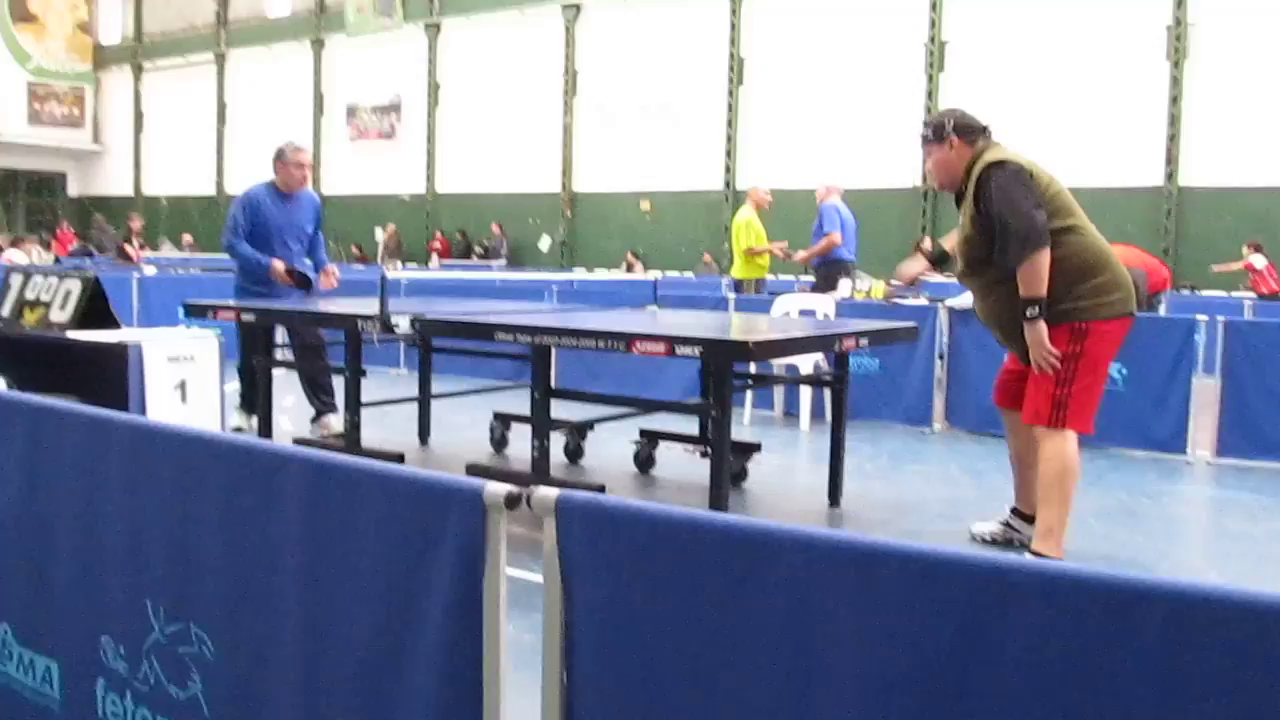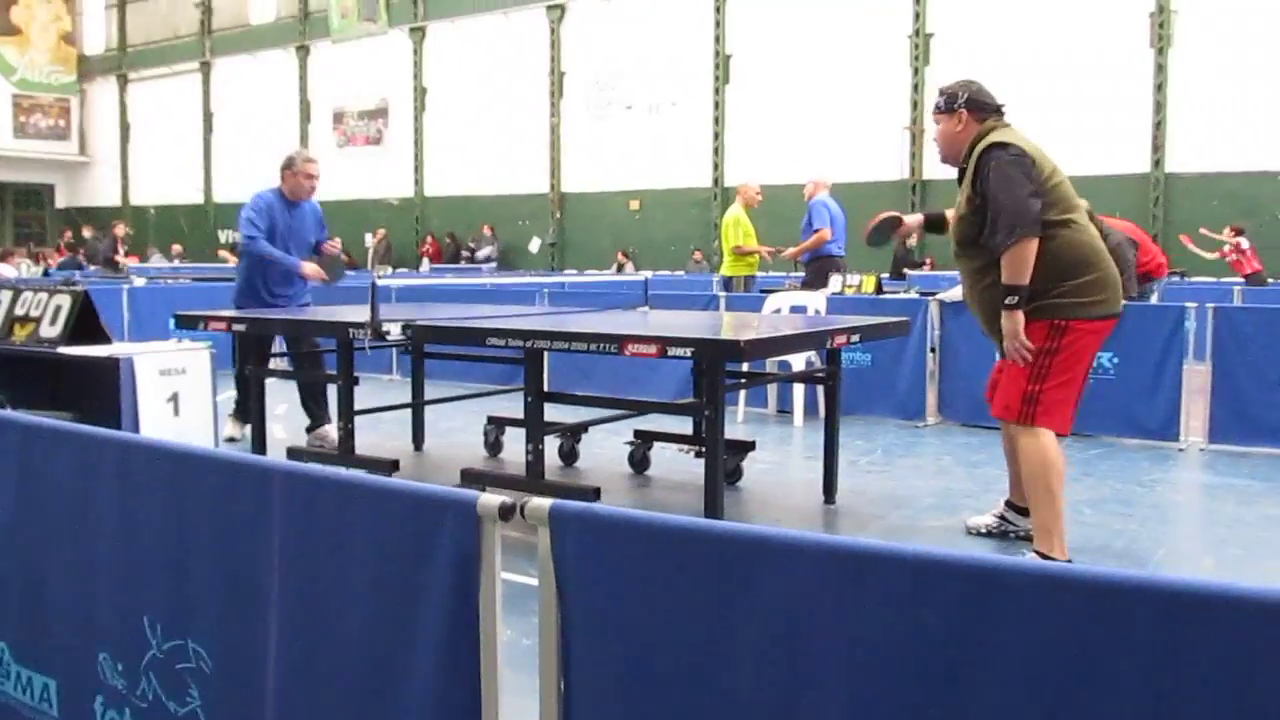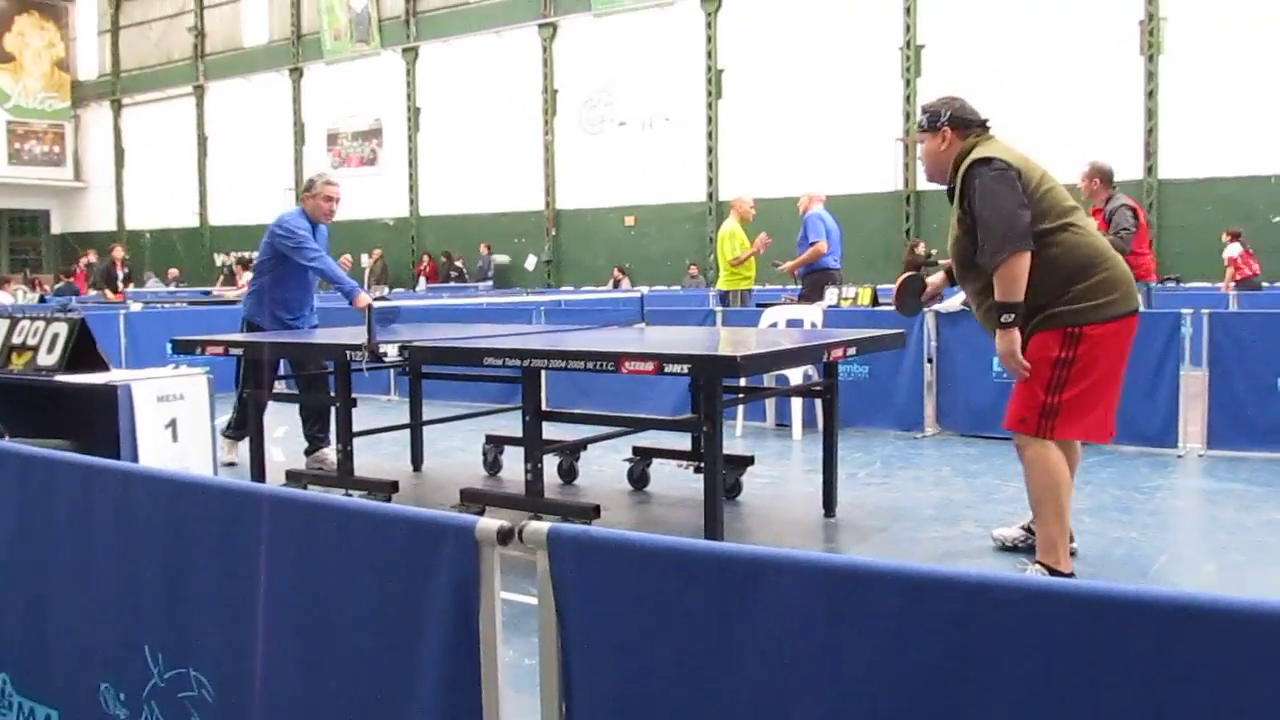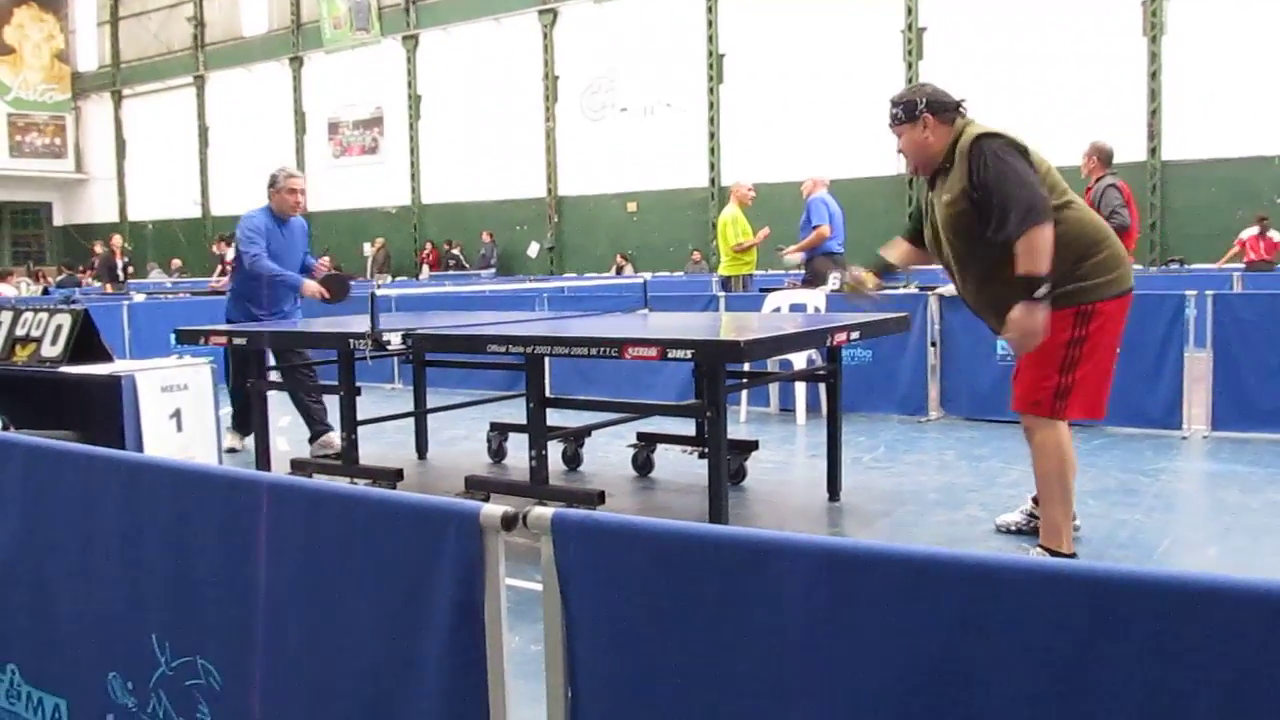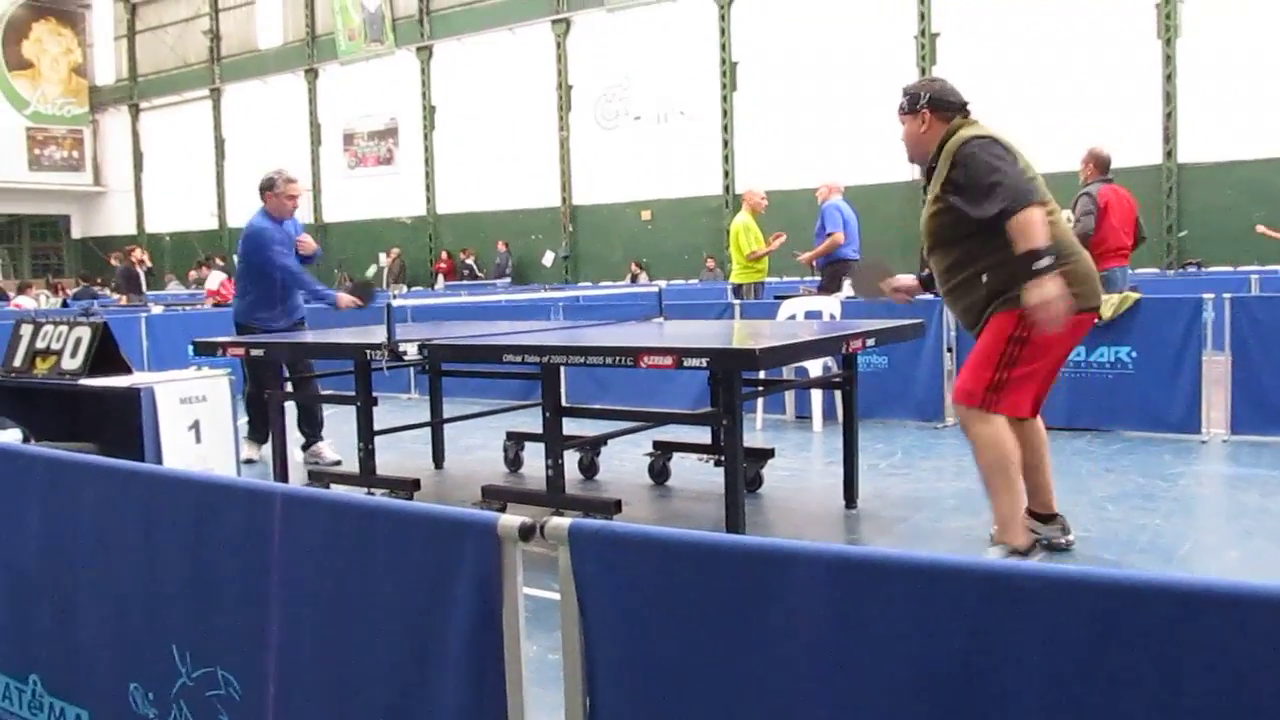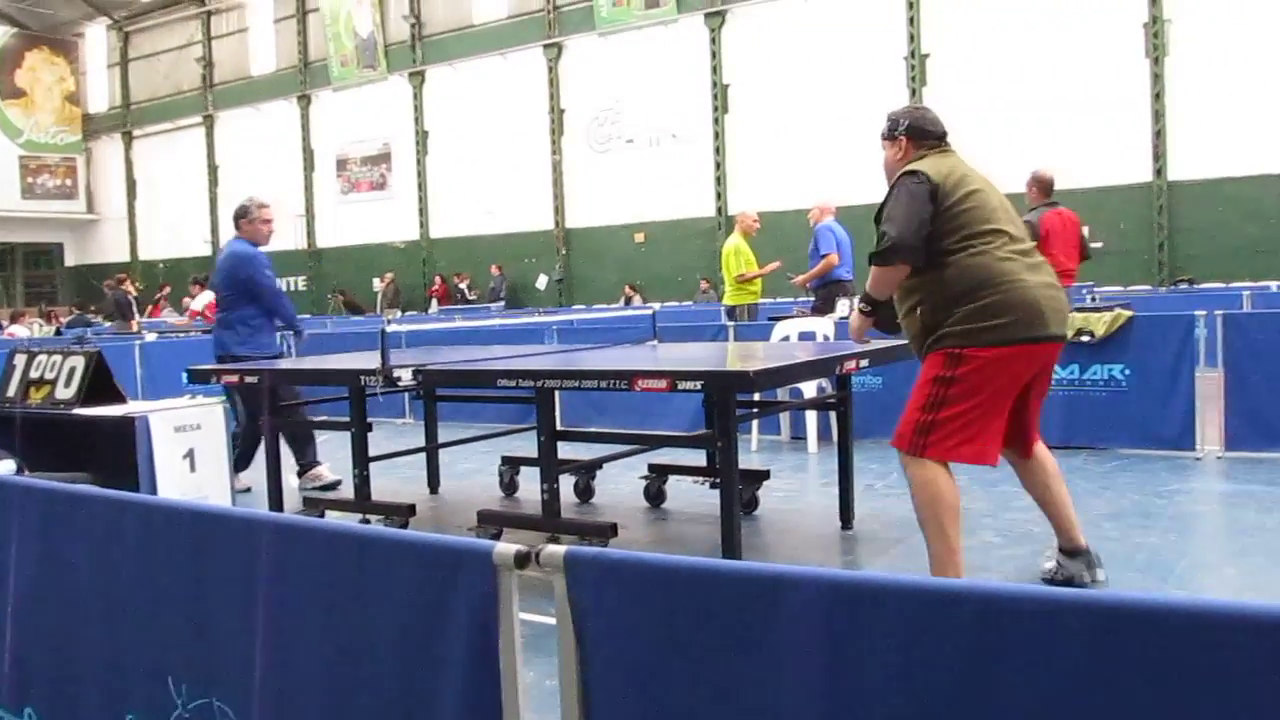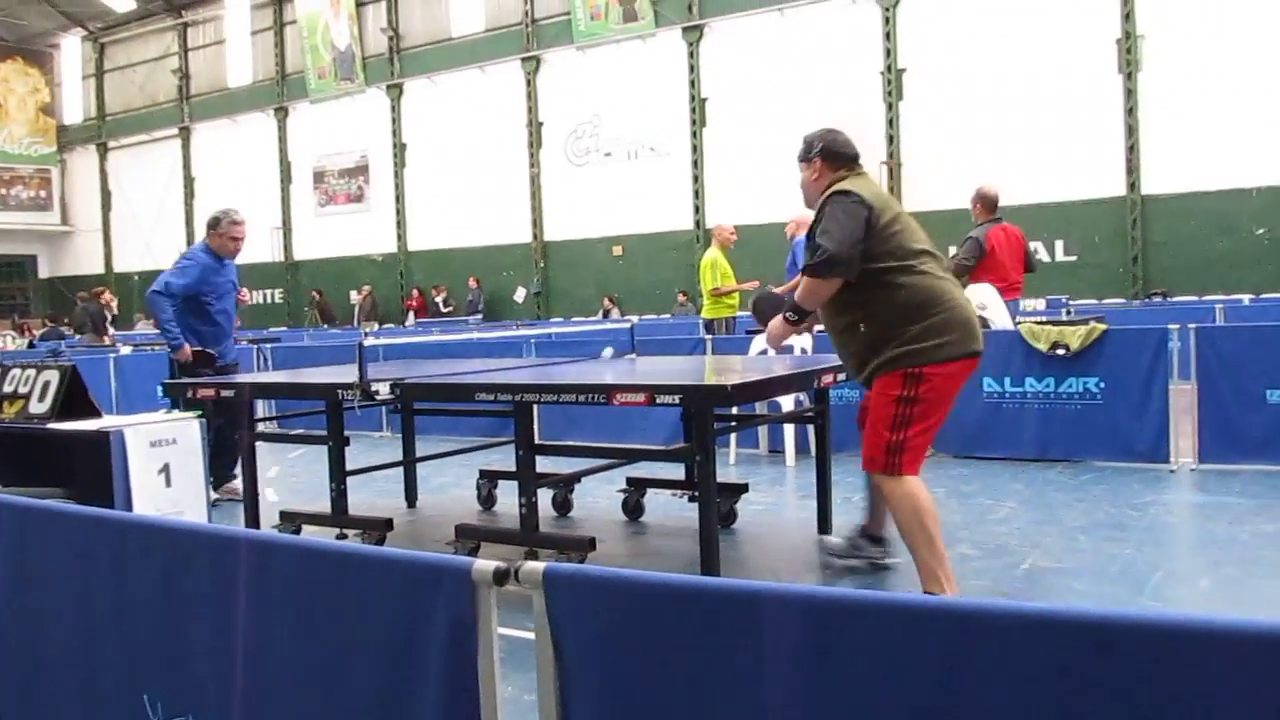
dt=0.4s
person 1, frame 1
left shoulder: (998, 174)
right shoulder: (984, 180)
left elbow: (1033, 246)
right elbow: (971, 236)
left wrist: (1033, 319)
right wrist: (929, 257)
left hip: (1080, 310)
right hip: (1049, 318)
left knee: (1051, 424)
right knee: (1018, 410)
left ankle: (1046, 556)
right ankle: (1025, 519)
person 1, frame 2
left shoulder: (997, 155)
right shoulder: (994, 153)
left elbow: (1019, 233)
right elbow: (983, 219)
left wrist: (1011, 307)
right wrist: (924, 221)
left hip: (1066, 304)
right hip: (1068, 300)
left knee: (1027, 420)
right knee: (1015, 411)
left ankle: (1052, 557)
right ankle: (1021, 511)
person 1, frame 3
left shoulder: (984, 170)
right shoulder: (983, 167)
left elbow: (1012, 248)
right elbow: (991, 250)
left wrist: (1006, 324)
right wrist: (946, 277)
left hip: (1081, 310)
right hip: (1086, 305)
left knee: (1034, 431)
right knee: (1057, 426)
left ankle: (1056, 570)
right ankle: (1050, 528)
person 1, frame 4
left shoulder: (985, 153)
right shoulder: (942, 178)
left elbow: (1033, 222)
right elbow: (920, 242)
left wrist: (1031, 298)
right wrist: (877, 270)
left hip: (1075, 293)
right hip: (1056, 296)
left knee: (1041, 411)
right knee: (1036, 403)
left ankle: (1058, 551)
right ankle: (1047, 506)
person 1, frame 5
left shoulder: (971, 149)
right shoulder: (952, 158)
left elbow: (1020, 204)
left wrist: (1041, 271)
right wrist: (923, 282)
left hip: (1039, 299)
right hip: (1029, 301)
left knee: (978, 406)
right knee: (1015, 407)
left ankle: (1016, 548)
right ankle: (1044, 519)
person 1, frame 6
left shoulder: (913, 178)
right shoulder: (965, 177)
left elbow: (897, 253)
left wrist: (867, 308)
left hip: (984, 330)
right hip: (1035, 321)
left knee: (921, 452)
right knee: (1021, 442)
left ankle: (950, 585)
right ankle: (1077, 555)
person 1, frame 7
left shoulder: (842, 199)
right shoulder: (864, 196)
left elbow: (829, 268)
left wrist: (790, 320)
right wrist: (803, 313)
left hip: (923, 346)
right hip: (914, 341)
left knee: (890, 466)
right knee: (879, 439)
left ankle: (942, 599)
right ankle: (872, 537)
person 2, frame 1
left shoulder: (311, 201)
right shoulder: (253, 199)
right elbow: (232, 242)
left wrist: (323, 265)
right wrist: (267, 266)
left hip: (298, 293)
right hip: (255, 293)
left knee: (313, 353)
right knee: (253, 357)
left ankle: (325, 416)
right ankle: (247, 409)
person 2, frame 2
left shoulder: (313, 209)
right shoulder: (262, 203)
left elbow: (317, 245)
right elbow: (250, 243)
left wrist: (328, 250)
right wrist: (297, 265)
left hip: (296, 300)
right hip: (255, 301)
left knee: (310, 364)
right knee: (251, 367)
left ankle: (319, 426)
right ankle: (240, 417)
person 2, frame 3
left shoulder: (321, 230)
right shoulder: (288, 225)
right elbow: (314, 262)
left wrist: (339, 266)
right wrist: (354, 292)
left hip: (302, 321)
right hip: (264, 320)
left knee: (317, 385)
right knee: (255, 389)
left ankle: (319, 449)
right ankle: (232, 437)
person 2, frame 4
left shoulder: (300, 226)
right shoulder: (253, 223)
right elbow: (256, 263)
left wrist: (316, 268)
right wrist: (299, 283)
left hip: (286, 314)
right hip: (246, 316)
left knee: (302, 375)
right knee: (244, 380)
left ankle: (322, 435)
right ankle: (239, 430)
person 2, frame 5
left shoulder: (291, 223)
right shoulder: (258, 230)
left elbow: (302, 264)
right elbow: (290, 273)
left wrist: (309, 252)
right wrist: (333, 297)
left hip: (290, 318)
right hip: (257, 322)
left knee: (305, 381)
right knee: (263, 387)
left ankle: (313, 443)
right ankle: (254, 439)
person 2, frame 6
left shoulder: (238, 252)
right shoulder: (247, 255)
left elbow: (227, 292)
right elbow: (276, 298)
right wrist: (296, 327)
left hip: (265, 349)
right hip: (241, 352)
left knee: (291, 407)
right knee: (252, 418)
left ankle: (309, 470)
right ankle: (229, 473)
person 2, frame 7
left shoulder: (226, 260)
right shoulder: (196, 262)
right elbow: (157, 295)
left wrist: (237, 296)
right wrist: (176, 342)
left hip: (224, 357)
right hip: (194, 359)
left knee: (233, 422)
right knee: (202, 425)
left ankle: (223, 480)
